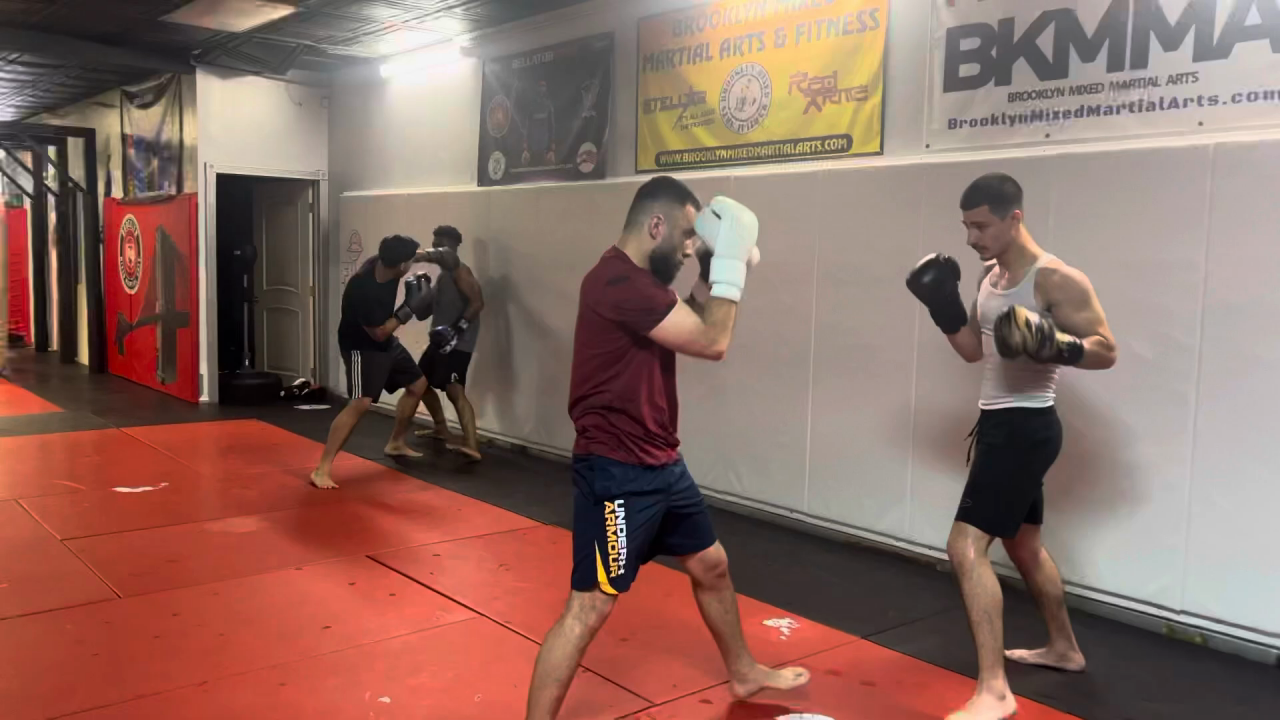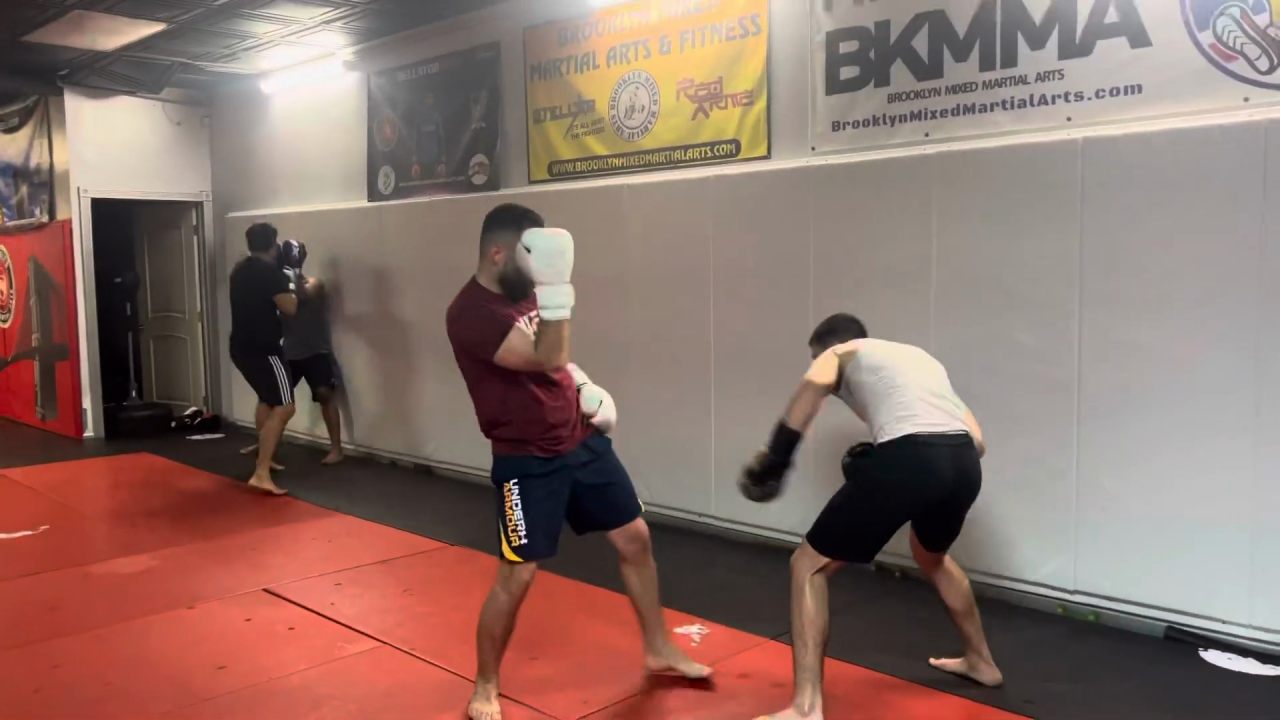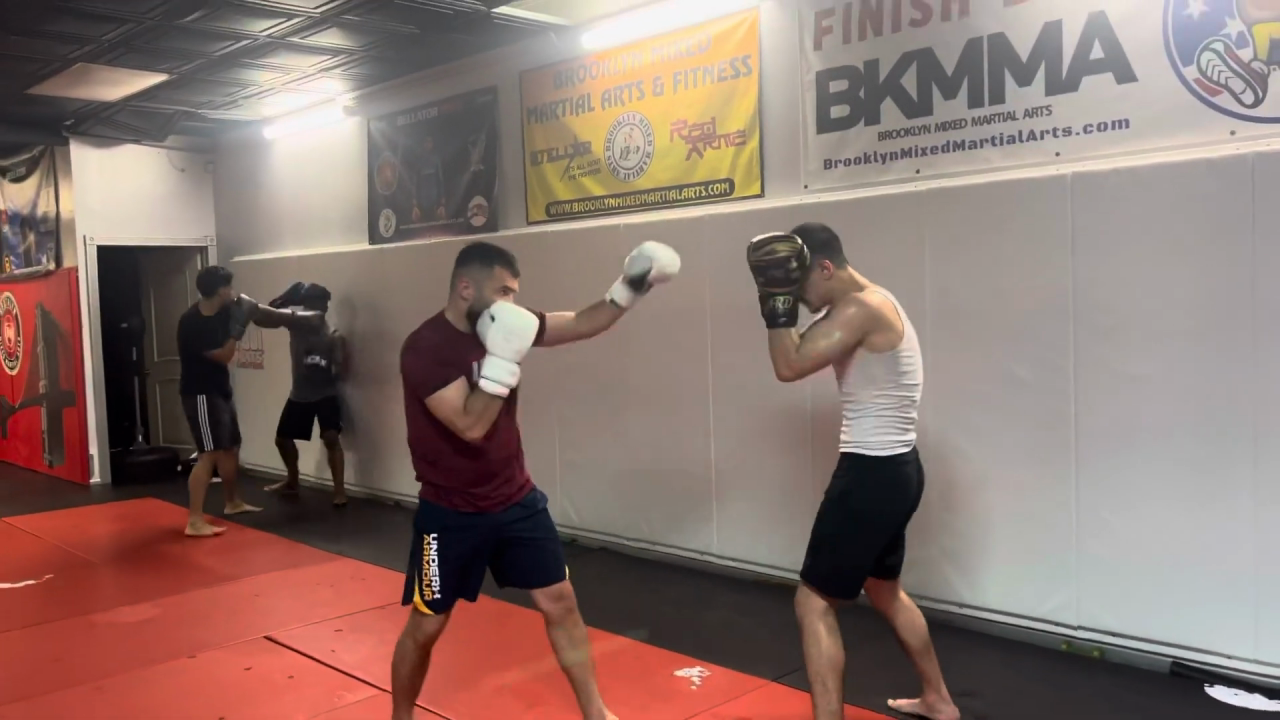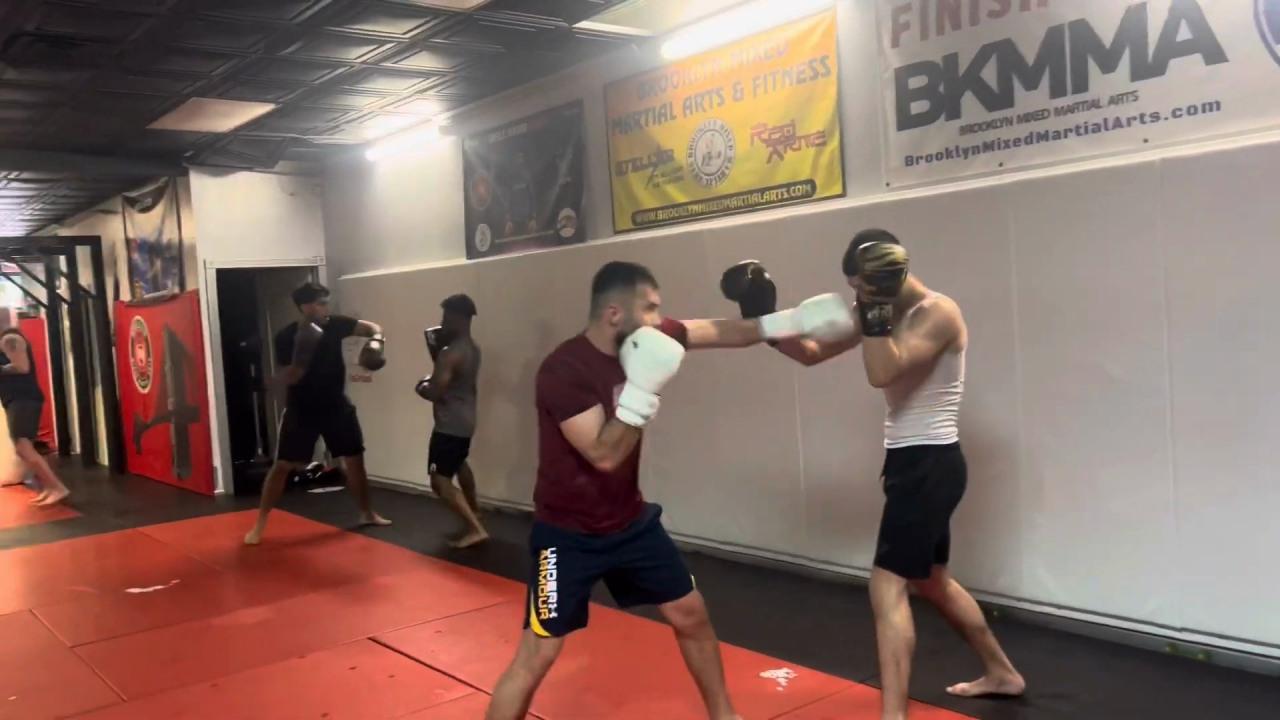
dt=1s
person 1, frame 1
left shoulder: (642, 278)
right shoulder: (621, 282)
left elbow: (700, 331)
right elbow: (712, 344)
left wrist: (721, 267)
right wrist: (729, 263)
left hip: (659, 464)
right hip: (617, 471)
left knee: (711, 566)
right knee: (590, 608)
left ankle: (745, 673)
person 1, frame 2
left shoulder: (524, 290)
right shoulder: (471, 314)
right elbow: (548, 359)
left wrist: (582, 386)
right wrist: (553, 286)
left hip: (583, 444)
right hip: (526, 461)
left knee: (635, 542)
right knee: (517, 576)
left ankle: (661, 650)
person 1, frame 3
left shoulder: (501, 327)
right shoulder: (424, 348)
left elbow: (585, 323)
right elbow: (472, 427)
left wrist: (631, 285)
right wrist: (501, 357)
left hip: (513, 501)
right hip: (450, 511)
left knee: (560, 602)
right knee: (426, 625)
person 1, frame 4
left shoulder: (646, 341)
right shoulder: (563, 370)
left elbow: (717, 333)
right elbow: (604, 456)
left wrist: (793, 321)
right wrist: (642, 388)
left hip: (630, 523)
right hip: (568, 534)
left knee: (690, 614)
right knee: (538, 654)
person 2, frame 1
left shoulder: (1059, 279)
right shoulder: (992, 274)
left elbow: (1106, 351)
right elbow: (975, 349)
left wrist: (1047, 344)
right wrist: (943, 303)
left hip: (1025, 427)
right hip: (996, 420)
left knee: (966, 545)
right knee: (1023, 541)
right ankle: (1064, 647)
person 2, frame 2
left shoulder: (839, 355)
right shoulder: (921, 359)
left elbow: (814, 384)
right elbow: (976, 441)
left wrist: (774, 458)
left hip: (905, 462)
right hip: (963, 464)
left knee: (809, 567)
right knee: (932, 556)
right ankle: (981, 664)
person 2, frame 3
left shoulder: (863, 309)
right shoulder: (864, 305)
left elbow: (789, 368)
right elbow: (805, 358)
left wrist: (780, 296)
right wrist: (778, 296)
left hip: (872, 476)
right hip: (891, 471)
left knee: (813, 604)
right knee: (884, 591)
person 2, frame 4
left shoulder: (938, 313)
right shoulder: (885, 310)
left elbow: (884, 374)
right elbow: (814, 349)
left wrist: (875, 303)
right wrist: (761, 314)
left hip: (931, 464)
right hip: (913, 462)
left knee: (889, 592)
right knee: (932, 579)
right ankle: (1002, 673)
person 3, frame 1
left shoulder: (382, 265)
right shoulder: (364, 291)
right elbow: (378, 333)
left wrist: (415, 283)
right wrist: (410, 307)
left hip: (387, 343)
right hip: (361, 347)
left knee: (418, 385)
right knee: (359, 404)
left ankle: (396, 444)
right ankle: (323, 467)
person 3, frame 2
left shoulder: (241, 268)
right shoulder: (271, 270)
right elbow: (289, 308)
right wrist: (291, 285)
left hip: (241, 348)
right hip: (263, 350)
left knee: (268, 399)
right knee: (283, 408)
left ankle: (264, 459)
right ankle: (262, 474)
person 3, frame 3
left shoulder: (224, 309)
right shoulder: (193, 323)
right elbow: (224, 356)
right wrist: (238, 325)
left hip: (221, 391)
right hip: (201, 394)
left knee: (230, 448)
right knee: (209, 453)
left ankle: (233, 502)
right ankle: (195, 521)
person 3, frame 4
left shoulder: (335, 324)
right shoulder: (286, 337)
left elbow: (371, 328)
right elbow: (288, 379)
left wrist: (376, 342)
right wrist: (301, 355)
left hip: (337, 406)
right hip: (301, 410)
left knee: (354, 459)
right knee: (283, 466)
left ankle: (367, 514)
right ankle: (260, 525)
person 4, frame 1
left shoulder: (460, 271)
right shoulder: (443, 274)
left elbow: (478, 301)
left wrist: (459, 328)
left hip: (457, 344)
right hip: (440, 341)
left knee: (454, 391)
left ankle: (472, 446)
right ankle: (441, 429)
person 4, frame 2
left shoulder: (314, 285)
left elbow: (302, 295)
left wrist: (292, 270)
left hip: (316, 351)
right hip: (289, 353)
left knee: (325, 393)
left ankle: (336, 448)
person 4, frame 3
left shoulder: (333, 337)
right shoulder: (297, 324)
left elbow: (341, 369)
left wrist: (327, 368)
right wrist: (285, 299)
left hip: (325, 395)
right hip: (300, 395)
left knee: (331, 438)
right knee: (283, 438)
left ankle: (340, 490)
right ankle: (292, 481)
person 4, frame 4
left shoulder: (450, 353)
right shoulder: (473, 349)
left elbow: (433, 392)
left wrist: (423, 386)
right wrist: (436, 349)
left hip: (449, 425)
right hip: (466, 422)
left knee: (440, 480)
right knee: (458, 462)
left ankle: (476, 529)
right ankle: (474, 510)
